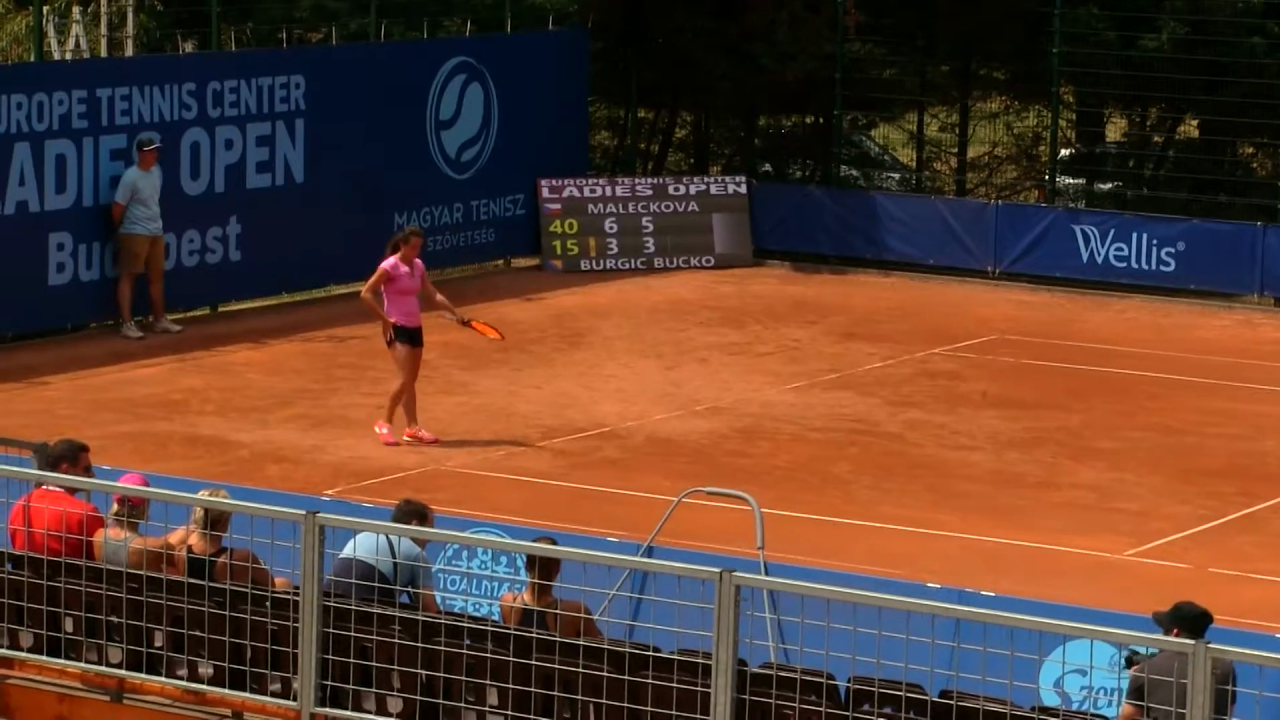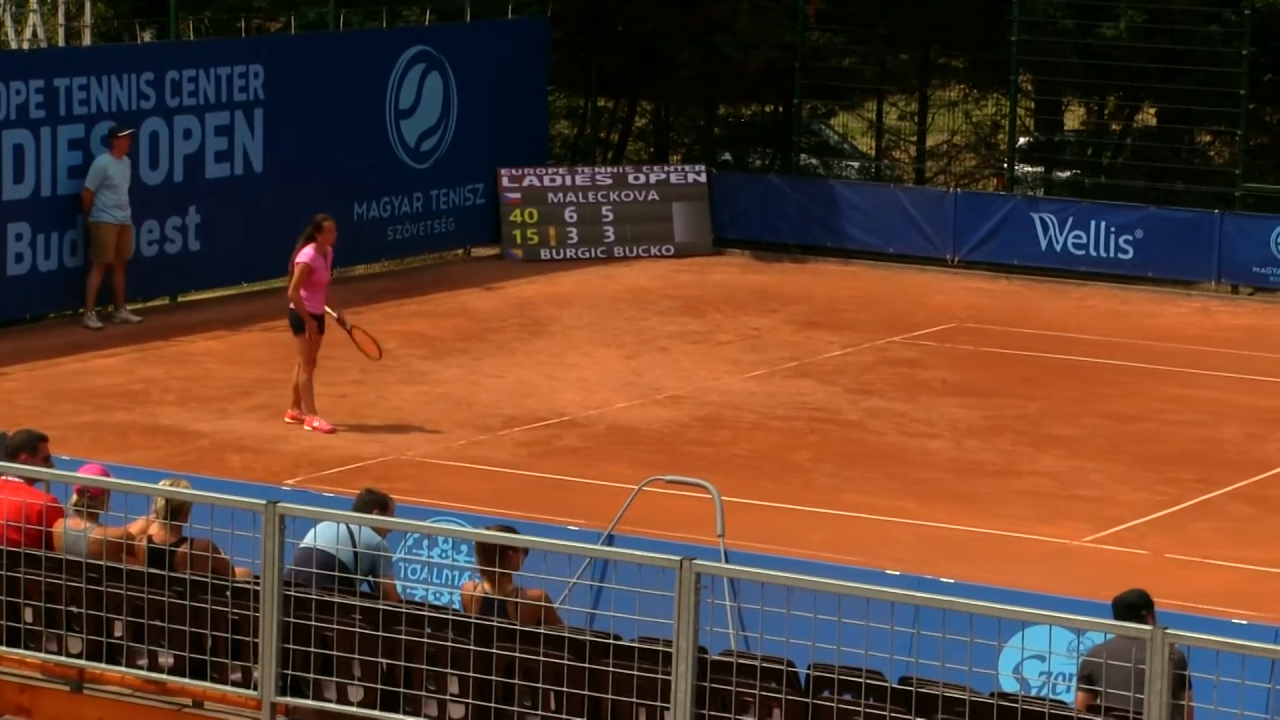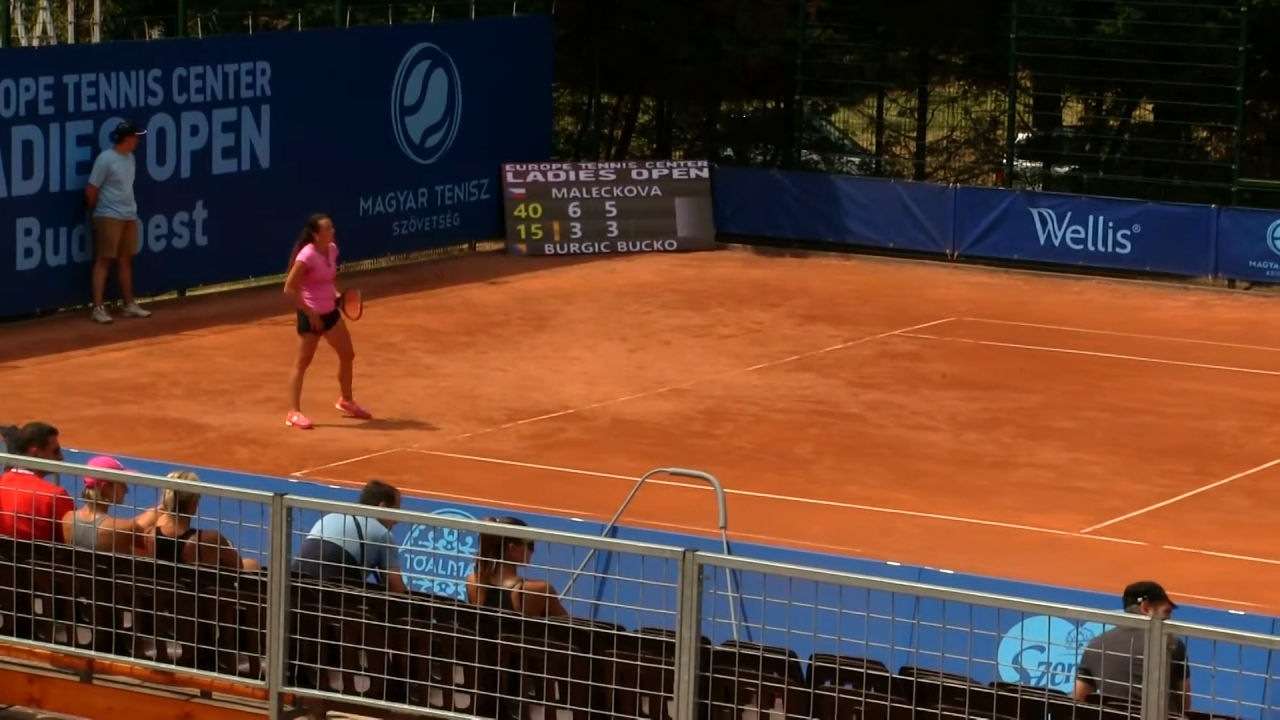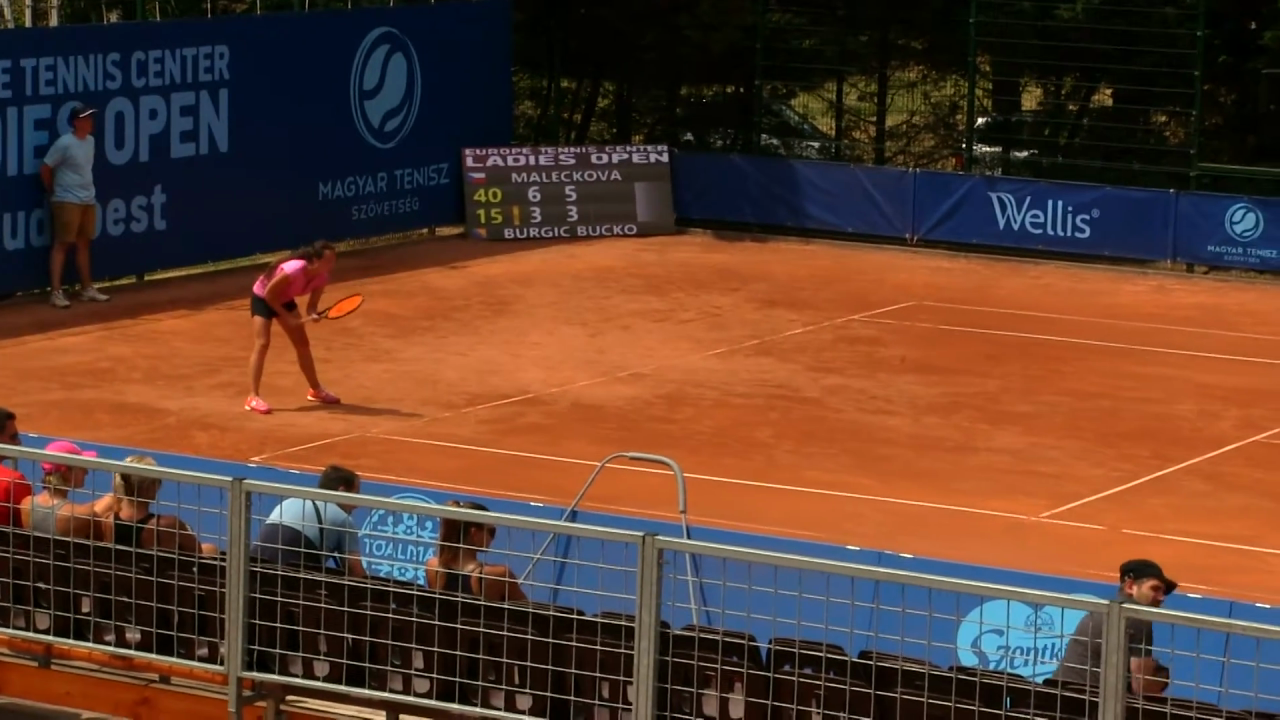
dt=1s
person 1, frame 1
left shoulder: (419, 265)
right shoulder: (389, 266)
left elbow: (433, 294)
right elbow: (366, 293)
left wrist: (454, 313)
right wrist: (384, 318)
left hip: (415, 328)
right hip: (397, 329)
left knee: (411, 381)
right knee: (406, 379)
left ankle: (413, 428)
right ankle: (384, 424)
person 1, frame 2
left shoulder: (328, 252)
right shoulder: (307, 257)
right elbow: (293, 292)
right wrist: (307, 320)
left hip: (317, 314)
right hip: (302, 315)
left knee: (305, 364)
right knee: (307, 365)
left ankle: (295, 410)
right ankle: (311, 416)
person 1, frame 3
left shoulder: (332, 250)
right shoulder: (306, 256)
right elbow: (289, 288)
left wrist: (336, 294)
right wrist: (309, 313)
left hip: (330, 312)
right hip: (311, 314)
left knee: (348, 355)
right knee: (302, 363)
left ankle: (347, 401)
right ankle: (294, 413)
person 1, frame 4
left shoulder: (322, 278)
right shoulder: (293, 269)
left elbow: (311, 306)
right elbow: (268, 294)
left wrist: (313, 315)
right wrist: (288, 318)
left hip: (284, 299)
right hip: (262, 297)
left knee: (302, 343)
right knee: (262, 344)
left ankle: (315, 390)
right ankle: (253, 397)
person 2, frame 1
left shoulder: (156, 172)
right shoulder: (131, 177)
right elbow: (117, 207)
left wrist: (154, 226)
right wrist: (122, 229)
left hip: (156, 232)
right hip: (135, 233)
left knee: (157, 276)
right knee: (128, 276)
left ankle: (160, 320)
right ankle: (127, 324)
person 2, frame 2
left shoulder: (126, 162)
right shoulder: (102, 163)
right elbow: (87, 193)
left wrist: (123, 215)
right wrist: (91, 216)
left hip: (124, 221)
right hip: (104, 222)
left knee: (119, 266)
right knee: (99, 266)
left ankle: (120, 310)
right ankle: (89, 313)
person 2, frame 3
left shoulder: (130, 157)
right shoulder: (105, 159)
right elbow: (91, 191)
left wrist: (128, 209)
right wrist: (97, 211)
left hip: (130, 217)
right hip: (109, 217)
left knee: (125, 260)
right knee: (103, 261)
left ankle: (129, 304)
right ankle: (98, 308)
person 2, frame 4
left shoulder: (90, 141)
right shoulder: (64, 143)
right elbow: (45, 169)
right wrist: (53, 193)
left hip: (88, 200)
right hip: (67, 201)
left knee: (83, 244)
right knee: (62, 244)
left ankle: (87, 289)
right ankle: (56, 292)
